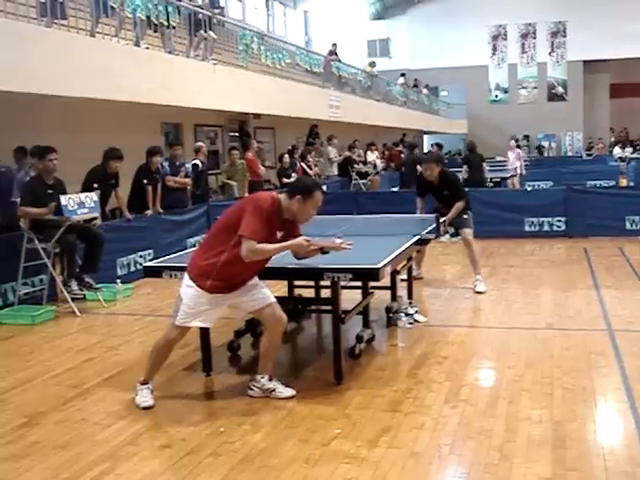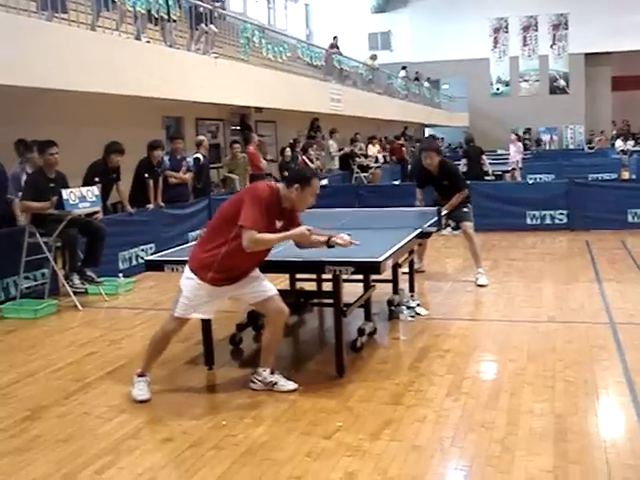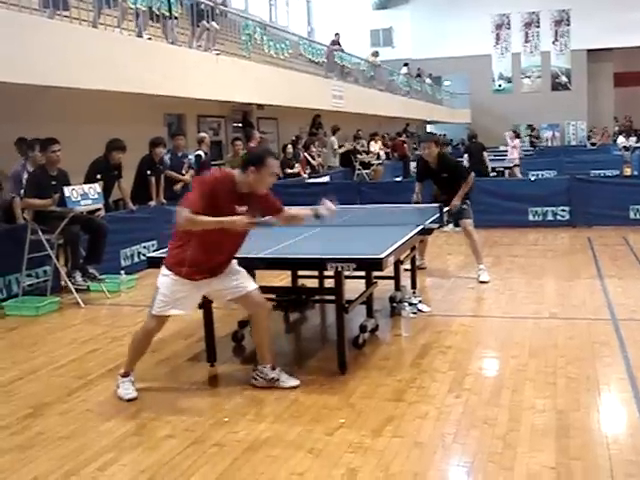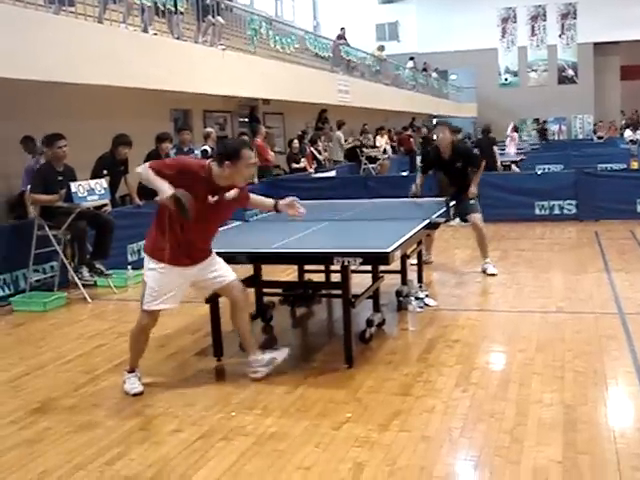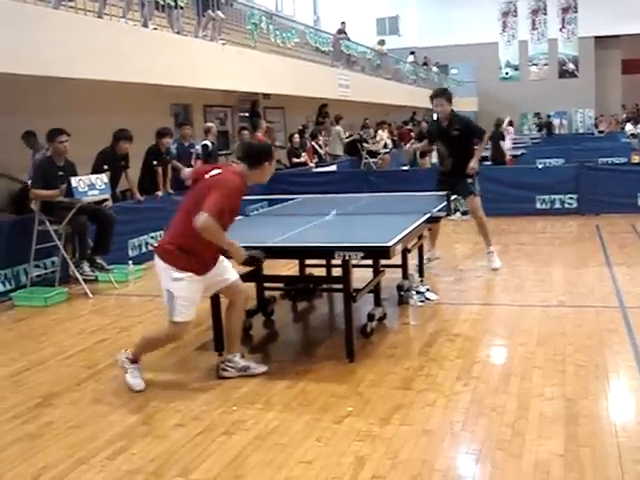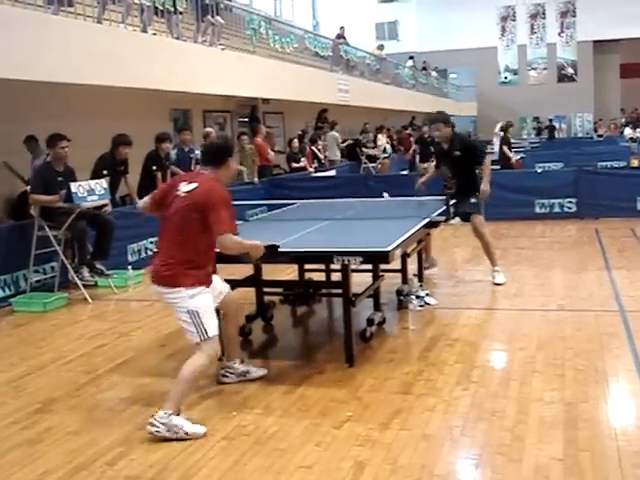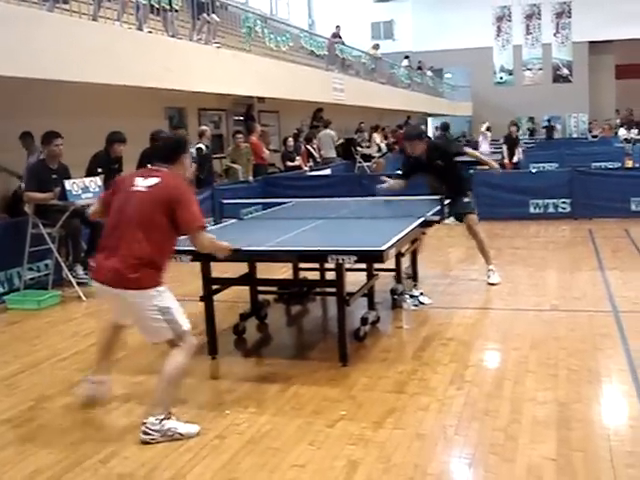
dt=0.3s
person 1, frame 1
left shoulder: (288, 216)
right shoulder: (261, 205)
left elbow: (299, 251)
right elbow: (249, 252)
left wrist: (325, 247)
right wrist: (290, 244)
left hip: (242, 281)
right hip: (205, 277)
left knee: (277, 320)
right knee: (175, 334)
left ankle: (262, 381)
right ankle: (145, 384)
person 1, frame 2
left shoulder: (287, 207)
right shoulder: (259, 195)
left elbow: (302, 241)
right elbow: (250, 242)
left wrist: (330, 240)
right wrist: (291, 234)
left hip: (243, 273)
right hip: (206, 270)
left knee: (279, 312)
right knee: (174, 325)
left ankle: (264, 374)
right ankle: (142, 376)
person 1, frame 3
left shoulder: (258, 193)
right shoulder: (212, 182)
left elbow: (283, 215)
right elbow: (182, 221)
left wrist: (314, 212)
right wrist: (228, 222)
left hip: (222, 267)
right hip: (182, 268)
left knee: (261, 307)
right knee: (153, 325)
left ankle: (265, 371)
right ankle: (126, 375)
person 1, frame 4
left shoulder: (235, 187)
right shoulder: (187, 168)
left elbow: (247, 200)
right elbow: (143, 170)
left wrist: (278, 205)
right wrist: (162, 186)
left hip: (202, 256)
right hip: (165, 257)
left knee: (239, 294)
right knee: (147, 320)
left ankle: (256, 359)
right ankle: (132, 372)
person 1, frame 5
left shoulder: (223, 170)
right shoulder: (232, 183)
left elbow: (189, 175)
right elbow: (202, 223)
right wrist: (233, 249)
left hip: (204, 256)
right hip: (180, 260)
left knee: (240, 294)
right knee: (177, 329)
left ankle: (231, 361)
right ankle: (132, 358)
person 1, frame 6
left shoulder: (180, 181)
right shoulder: (217, 193)
left elbow: (143, 205)
right elbow: (226, 243)
right wrist: (253, 247)
left hip: (172, 270)
right hip: (182, 281)
left knee: (233, 305)
right knee: (209, 350)
left ankle: (233, 367)
right ankle: (166, 418)
person 1, frame 7
left shoulder: (128, 179)
right shoulder: (178, 189)
left elbow: (95, 212)
right elbow: (203, 243)
right wrist: (222, 248)
left hip: (103, 274)
right hip: (137, 282)
left knee: (118, 322)
right knee: (184, 344)
left ankle: (97, 381)
right ankle: (156, 422)
person 2, frame 1
left shoulder: (451, 178)
right shoulder: (422, 179)
left elbow: (461, 202)
right elbow: (420, 196)
left wrist: (447, 220)
right wrist: (420, 209)
left hip: (459, 210)
right hip: (440, 210)
left knee: (468, 238)
left ankle: (478, 278)
right ankle: (417, 270)
person 2, frame 2
left shoulder: (450, 168)
right shoulder: (421, 169)
left elbow: (463, 192)
right elbow: (419, 187)
left wrist: (446, 209)
right wrist: (420, 200)
left hip: (459, 202)
right hip: (439, 202)
left knee: (468, 231)
left ankle: (480, 271)
right ankle: (419, 263)
person 2, frame 3
left shoulder: (450, 162)
right shoulder: (421, 163)
left elbow: (470, 176)
right elbow: (420, 180)
left wrist: (459, 197)
right wrist: (417, 193)
left hip: (456, 200)
right hip: (439, 199)
left knee: (468, 228)
left ankle: (481, 268)
right ankle: (420, 260)
person 2, frame 4
left shoulder: (463, 150)
right shoulder: (431, 154)
left elbow: (481, 164)
right elbow: (423, 172)
left wrist: (474, 185)
right wrist: (417, 185)
left hip: (464, 194)
left knee: (478, 224)
left ankle: (486, 262)
person 2, frame 5
left shoulder: (464, 122)
right shoulder: (434, 126)
left elbow: (483, 137)
right elbow: (430, 143)
left wrist: (475, 159)
left hip: (465, 174)
right hip: (445, 174)
left knee: (476, 211)
left ankle: (491, 252)
right ankle: (432, 250)
person 2, frame 6
left shoulder: (465, 142)
right shoulder: (438, 148)
left elbow: (485, 160)
left wrist: (485, 183)
right wrist: (425, 179)
left hip: (468, 193)
right hip: (447, 193)
left knee: (478, 228)
left ankle: (496, 269)
person 2, frame 7
left shoulder: (440, 148)
right shoulder: (411, 161)
left elbow: (465, 151)
right elbow: (402, 182)
left wrist: (488, 162)
right wrist: (389, 185)
left hip: (460, 192)
left knee: (472, 226)
left ankle: (491, 268)
person 3, frame 1
left shoulder: (59, 183)
right shoulder: (32, 184)
right elbow: (22, 211)
right wrist: (46, 211)
left hip: (62, 222)
right hip: (43, 226)
left knee: (96, 235)
right knee: (69, 239)
left ankle: (84, 274)
right ankle: (70, 280)
person 3, frame 2
left shoulder: (61, 177)
right shoulder: (33, 178)
right elbow: (24, 206)
right wrist: (48, 205)
left hip: (63, 216)
right hip: (44, 221)
left knee: (98, 229)
right knee: (71, 234)
left ankle: (85, 269)
right ankle: (72, 274)
person 3, frame 3
left shoulder: (63, 174)
right shoulder: (36, 175)
right elbow: (26, 203)
right wrist: (50, 202)
left hip: (65, 213)
right hip: (46, 217)
left knee: (100, 226)
right knee: (73, 231)
left ankle: (88, 266)
right ankle: (74, 271)
person 3, frame 4
left shoulder: (69, 170)
right shoulder: (42, 171)
right elbow: (33, 198)
right wrist: (56, 198)
left hip: (72, 209)
right hip: (53, 213)
left knee: (106, 221)
right knee: (80, 226)
left ankle: (94, 261)
right ankle: (81, 266)
person 3, frame 5
left shoulder: (70, 165)
right shoulder: (43, 166)
right elbow: (33, 194)
right wrist: (57, 193)
left hip: (72, 204)
right hip: (53, 208)
left knee: (107, 216)
right knee: (81, 221)
left ankle: (95, 256)
right ankle: (82, 262)
person 3, frame 6
left shoulder: (69, 170)
right shoulder: (42, 171)
right elbow: (33, 199)
right wrist: (57, 198)
left hip: (72, 209)
right hip: (53, 213)
left knee: (107, 222)
right knee: (80, 226)
left ankle: (95, 261)
right ankle: (81, 267)
person 3, frame 7
left shoulder: (64, 168)
right shoulder: (35, 169)
right elbow: (27, 197)
right wrist: (51, 195)
left hip: (66, 207)
right hip: (47, 210)
right knee: (74, 225)
right ankle: (75, 265)
